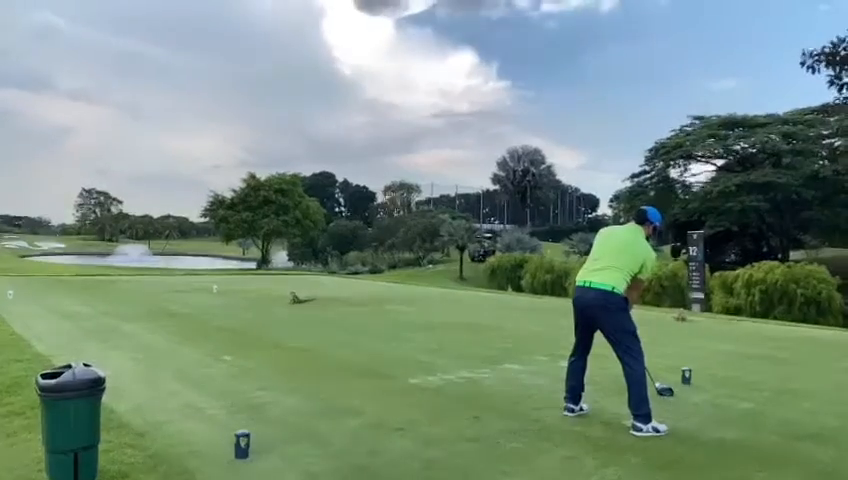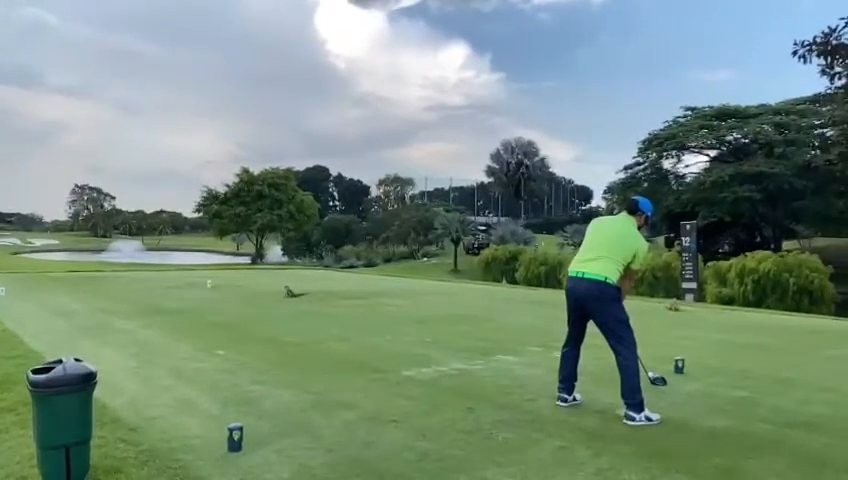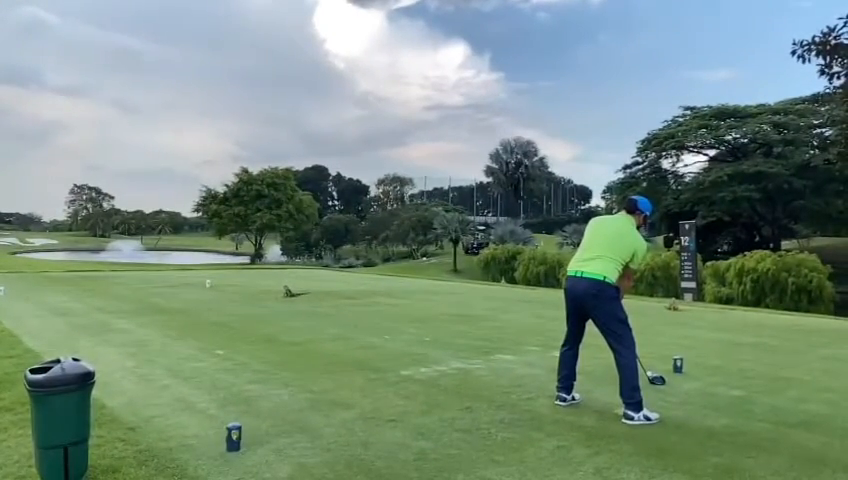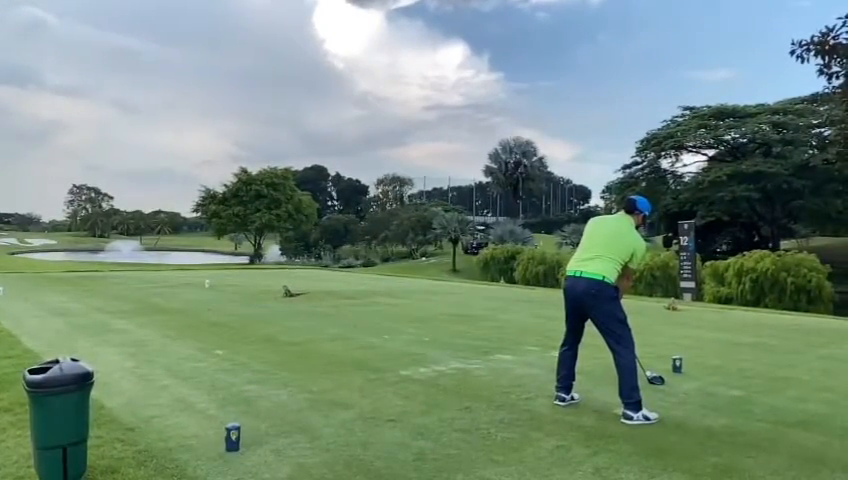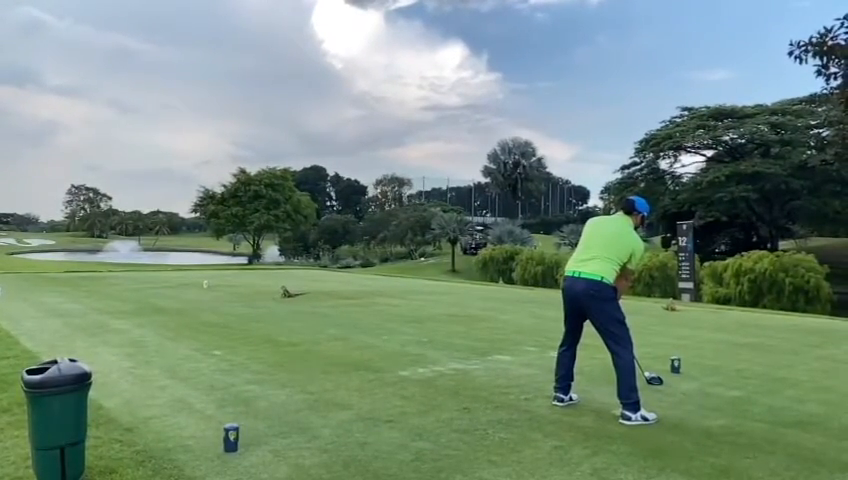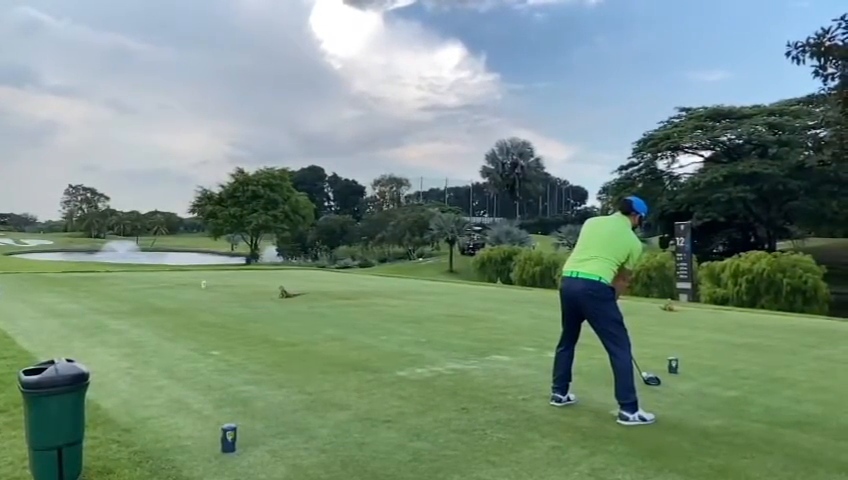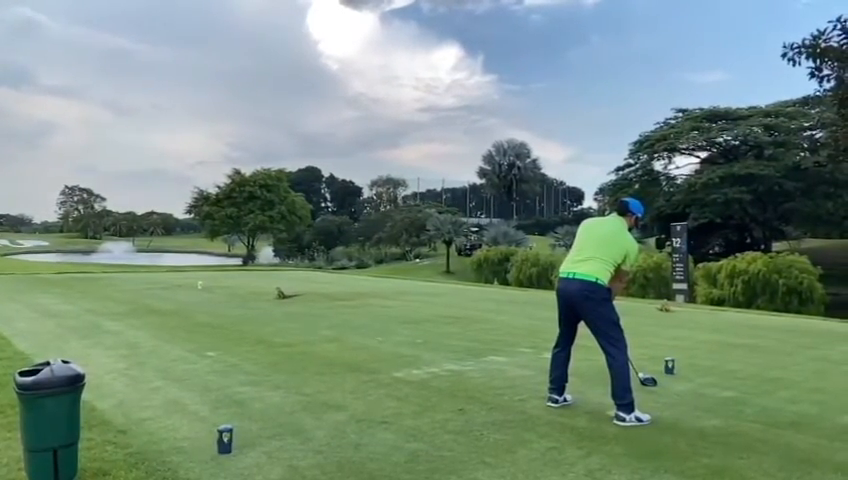
dt=0.7s
person 1, frame 1
left shoulder: (606, 231)
right shoulder: (647, 251)
right elbow: (635, 289)
right wrist: (624, 310)
left hip: (581, 291)
right hip: (608, 297)
left knee: (580, 349)
right knee: (633, 357)
left ankle: (572, 403)
right ankle: (642, 421)
person 1, frame 2
left shoulder: (598, 222)
right shoulder: (639, 241)
right elbow: (628, 279)
right wrist: (617, 301)
left hip: (573, 281)
right hip: (600, 287)
left knee: (573, 339)
right knee: (626, 347)
left ankle: (565, 392)
right ankle: (634, 410)
person 1, frame 3
left shoulder: (597, 221)
right shoulder: (638, 241)
right elbow: (626, 278)
right wrist: (616, 299)
left hip: (572, 280)
right hip: (599, 286)
left knee: (572, 339)
right knee: (624, 346)
left ankle: (564, 392)
right ankle: (633, 409)
person 1, frame 4
left shoulder: (596, 221)
right shoulder: (637, 241)
right elbow: (626, 278)
right wrist: (615, 299)
left hip: (571, 281)
right hip: (598, 287)
left knee: (571, 338)
right knee: (624, 346)
left ankle: (563, 391)
right ankle: (632, 409)
person 1, frame 5
left shoulder: (594, 221)
right shoulder: (636, 241)
right elbow: (625, 279)
right wrist: (613, 300)
left hip: (570, 281)
right hip: (596, 287)
left knee: (569, 339)
right knee: (622, 347)
left ankle: (561, 392)
right ankle: (631, 409)
person 1, frame 6
left shoulder: (592, 222)
right shoulder: (633, 241)
right elbow: (622, 279)
right wrist: (610, 300)
left hip: (568, 281)
right hip: (594, 287)
left knee: (567, 339)
right knee: (620, 347)
left ankle: (559, 392)
right ankle: (628, 410)
person 1, frame 7
left shoulder: (588, 223)
right shoulder: (630, 242)
right elbow: (620, 280)
right wrist: (606, 300)
left hip: (564, 282)
right hip: (591, 288)
left knee: (564, 340)
right knee: (616, 348)
left ankle: (556, 393)
right ankle: (625, 411)
